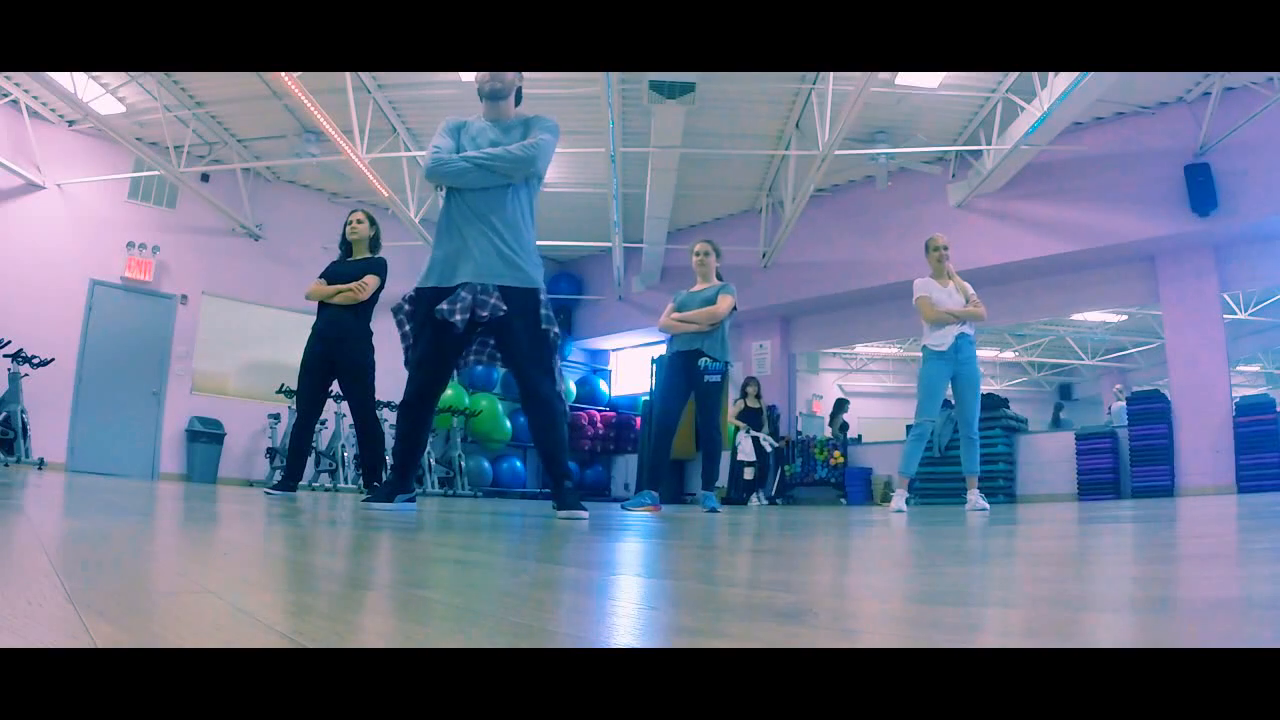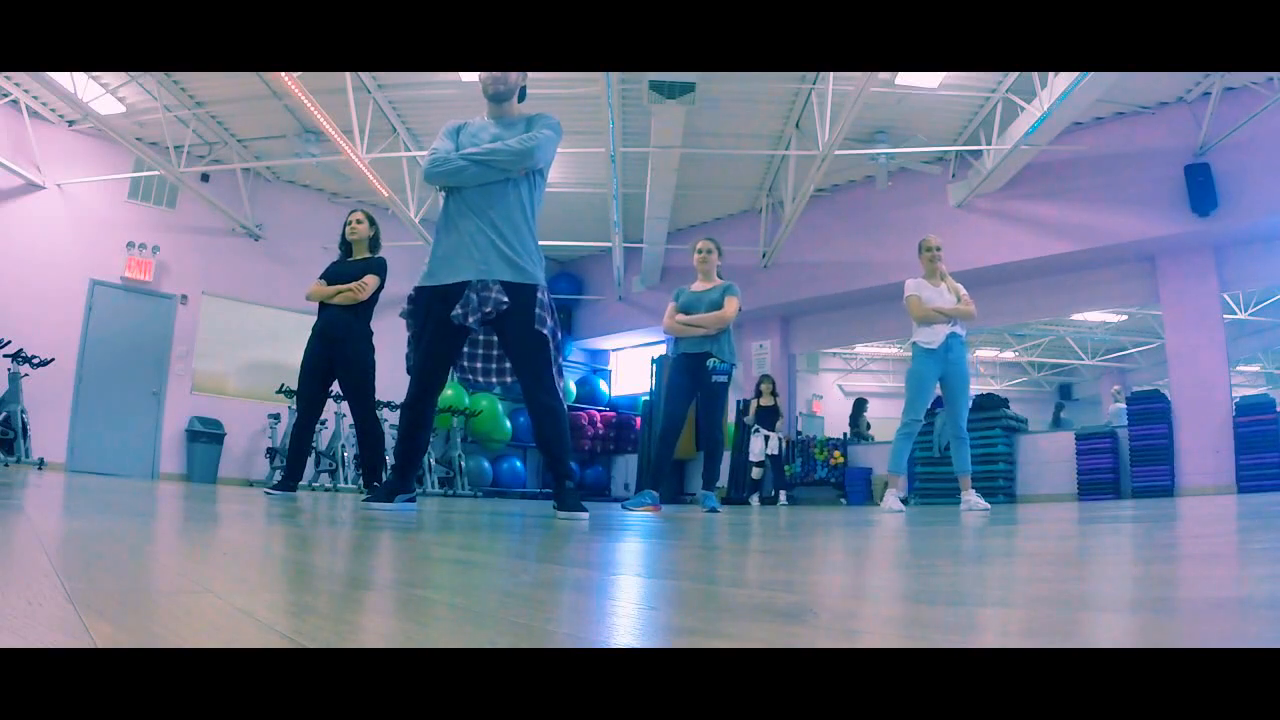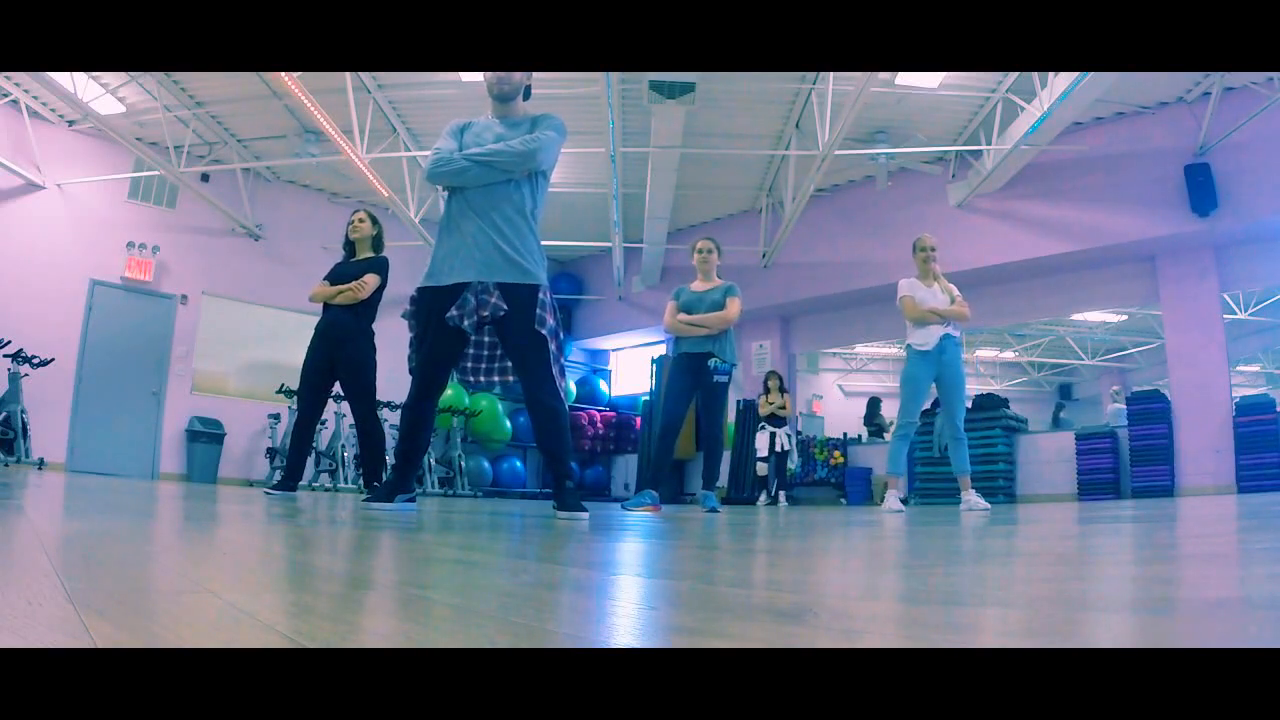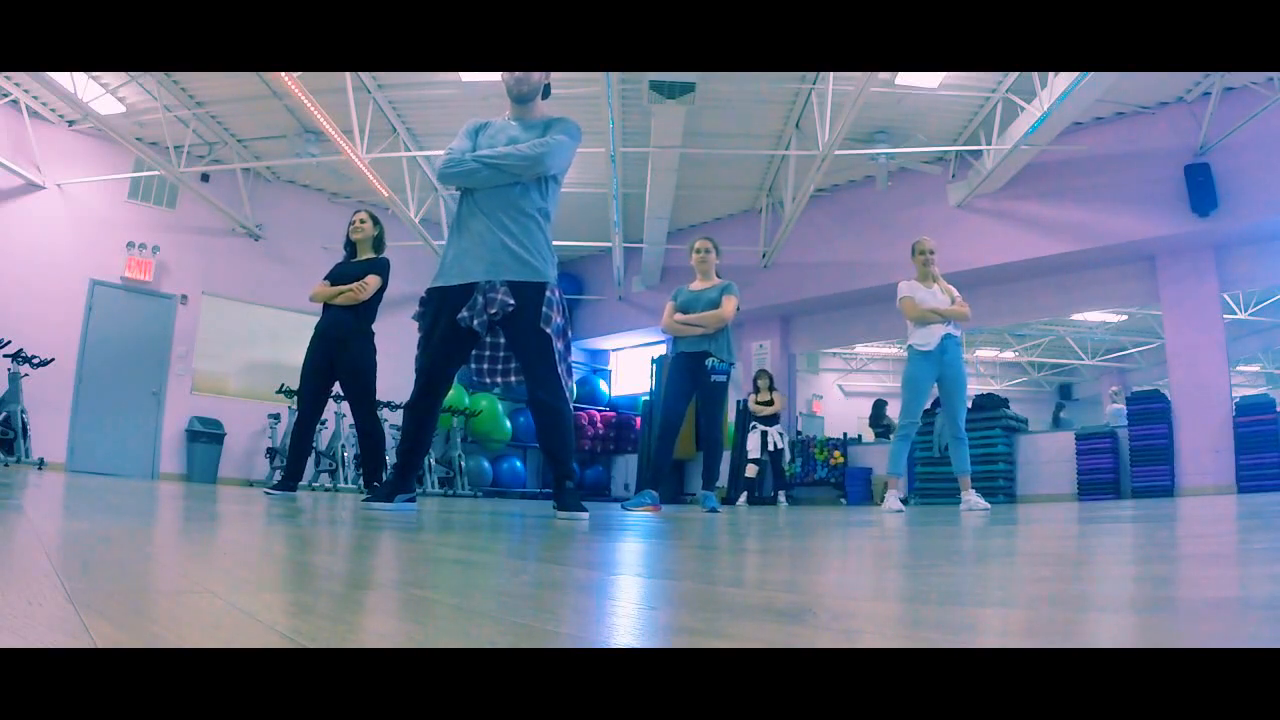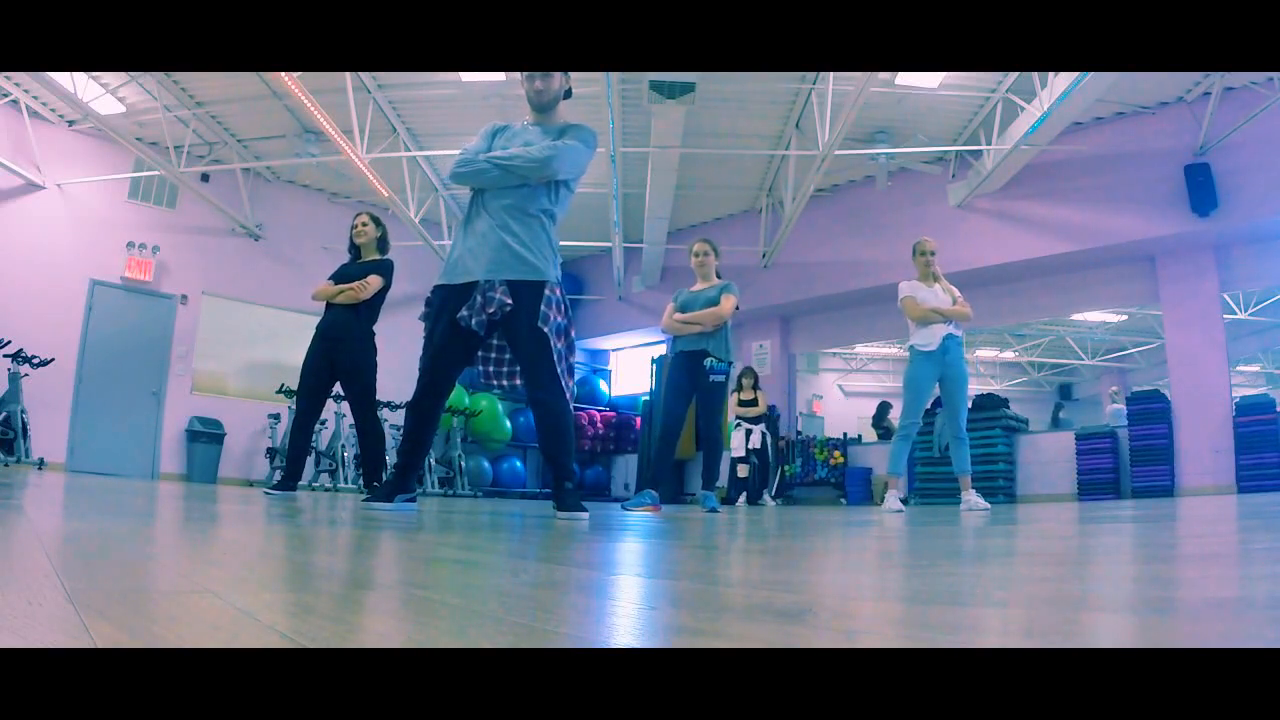
dt=0.4s
person 1, frame 1
left shoulder: (539, 127)
right shoulder: (454, 127)
left elbow: (530, 161)
right elbow: (436, 168)
left wrist: (467, 161)
right wrist: (506, 171)
left hip: (516, 280)
right hip: (447, 278)
left knee: (540, 389)
right knee: (421, 387)
left ankle: (563, 490)
right ankle: (400, 483)
person 1, frame 2
left shoulder: (543, 125)
right shoulder: (455, 130)
left elbow: (529, 153)
right elbow: (433, 171)
left wrist: (466, 160)
right wrist: (503, 166)
left hip: (517, 275)
right hip: (447, 274)
left knee: (541, 387)
right knee: (423, 385)
left ankle: (564, 488)
right ankle: (401, 483)
person 1, frame 3
left shoulder: (547, 126)
right shoulder: (460, 128)
left elbow: (532, 154)
right elbow: (437, 169)
left wrist: (467, 161)
right wrist: (507, 165)
left hip: (519, 275)
right hip: (450, 274)
left knee: (542, 387)
right knee: (425, 384)
left ankle: (564, 488)
right ankle: (401, 483)
person 1, frame 4
left shoulder: (562, 129)
right shoulder: (477, 128)
left elbow: (541, 158)
right elbow: (447, 169)
left wrist: (480, 160)
right wrist: (516, 168)
left hip: (527, 275)
right hip: (459, 273)
left knee: (547, 388)
right knee: (428, 384)
left ankle: (565, 489)
right ankle: (402, 483)
person 1, frame 5
left shoulder: (579, 137)
right shoulder: (497, 131)
left elbow: (548, 162)
right elbow: (460, 170)
left wrist: (492, 163)
right wrist: (524, 168)
left hip: (530, 275)
right hip: (464, 272)
left knee: (546, 387)
right knee: (430, 383)
left ankle: (564, 489)
right ankle: (402, 483)
person 2, frame 1
left shoulder: (377, 264)
right shoulder: (335, 265)
left elbow: (361, 294)
right elbow: (310, 293)
left wrist: (327, 295)
right wrist: (343, 288)
left hip: (354, 341)
right hip: (320, 339)
left knee: (363, 412)
right knee: (305, 410)
left ankle: (374, 484)
right ankle: (290, 479)
person 2, frame 2
left shoulder: (377, 264)
right shoulder: (335, 265)
left elbow: (362, 295)
right elbow: (310, 293)
left wrist: (327, 296)
right wrist: (344, 287)
left hip: (354, 341)
right hip: (321, 339)
left knee: (364, 412)
right knee: (306, 409)
left ankle: (374, 484)
right ankle: (290, 479)
person 2, frame 3
left shoulder: (379, 262)
right shoulder: (340, 266)
left elbow: (361, 293)
right elbow: (314, 295)
left wrist: (330, 296)
right wrist: (344, 288)
left hip: (356, 340)
right hip: (324, 338)
left knee: (364, 412)
right knee: (307, 409)
left ankle: (375, 484)
right ankle: (290, 479)
person 2, frame 4
left shoulder: (380, 264)
right shoulder: (340, 266)
left elbow: (363, 295)
right elbow: (314, 295)
left wrist: (330, 296)
right wrist: (345, 288)
left hip: (356, 341)
right hip: (323, 339)
left knee: (364, 413)
right knee: (306, 409)
left ankle: (374, 484)
right ankle: (290, 479)
person 2, frame 5
left shoulder: (384, 265)
right shoulder: (345, 267)
left elbow: (363, 294)
right elbow: (317, 294)
left wrist: (332, 296)
right wrist: (346, 287)
left hip: (356, 341)
right hip: (324, 338)
left knee: (364, 412)
right knee: (305, 408)
left ankle: (374, 484)
right ankle: (290, 479)
person 3, frame 1
left shoulder: (963, 285)
right shoulder: (922, 284)
left elbow: (981, 314)
right elbow: (930, 316)
left wrist: (949, 311)
right wrist: (964, 313)
left hip: (966, 353)
right hip: (936, 354)
left knee: (970, 426)
right knee: (924, 423)
left ankle: (973, 493)
right ankle: (901, 492)
person 3, frame 2
left shoulder: (955, 287)
right shoulder: (913, 284)
left elbow: (971, 312)
right elbow: (918, 313)
left wrist: (939, 309)
right wrist: (954, 313)
left hip: (956, 352)
right hip: (926, 352)
left knee: (959, 425)
right knee: (911, 420)
left ankle: (967, 494)
right ankle: (892, 492)
person 3, frame 3
left shoulder: (949, 287)
right shoulder: (906, 285)
left elbow: (965, 314)
right elbow: (912, 314)
left wrist: (933, 310)
right wrist: (948, 314)
left hip: (951, 352)
right hip: (920, 353)
left knee: (956, 425)
right knee: (906, 423)
left ankle: (967, 494)
right ankle: (892, 494)
person 3, frame 4
left shoulder: (948, 289)
right shoulder: (906, 287)
left elbow: (966, 314)
right elbow: (912, 314)
left wrist: (934, 310)
right wrist: (948, 314)
left hip: (952, 352)
right hip: (921, 353)
left knee: (957, 426)
right knee: (908, 423)
left ankle: (967, 494)
right ankle: (892, 494)
person 3, frame 5
left shoulder: (949, 288)
right shoulder: (907, 287)
left elbow: (967, 314)
right elbow: (915, 314)
left wrist: (936, 309)
right wrist: (950, 314)
left hip: (954, 353)
right hip: (923, 353)
left knee: (958, 426)
right knee: (909, 424)
left ankle: (967, 494)
right ankle: (892, 494)
person 4, frame 1
left shoulder: (725, 289)
right shoulder: (681, 295)
left elbow: (718, 313)
right elbow: (663, 324)
left wrist: (681, 316)
right wrist: (695, 325)
left hip: (709, 359)
right hip: (677, 359)
left knee: (708, 426)
right knee: (662, 423)
left ankle: (708, 492)
right ankle: (650, 492)
person 4, frame 2
left shoulder: (729, 289)
right shoulder: (681, 292)
left elbow: (726, 317)
right elbow: (667, 326)
left wrist: (686, 318)
right wrist: (703, 329)
left hip: (715, 360)
right hip: (682, 361)
left knee: (712, 427)
right knee: (669, 424)
left ankle: (708, 492)
right ankle: (650, 492)
person 4, frame 3
left shoulder: (729, 289)
right shoulder: (680, 291)
left elbow: (730, 318)
right elbow: (669, 325)
left wrist: (688, 318)
right wrist: (706, 328)
left hip: (716, 360)
right hip: (683, 360)
left knee: (712, 427)
right knee: (668, 423)
left ankle: (708, 492)
right ankle: (650, 491)
person 4, frame 4
left shoulder: (727, 288)
right shoulder: (679, 291)
left elbow: (725, 316)
right elbow: (666, 325)
left wrist: (684, 318)
right wrist: (702, 328)
left hip: (714, 359)
right hip: (681, 360)
left knee: (711, 427)
right knee: (667, 423)
left ankle: (708, 492)
right ankle: (650, 492)
person 4, frame 5
left shoulder: (726, 287)
right shoulder: (681, 294)
left elbow: (723, 313)
right elbow: (666, 325)
left wrist: (684, 317)
right wrist: (700, 326)
left hip: (713, 359)
right hip: (681, 359)
left knee: (710, 427)
right knee: (668, 425)
left ankle: (708, 492)
right ankle: (650, 491)
